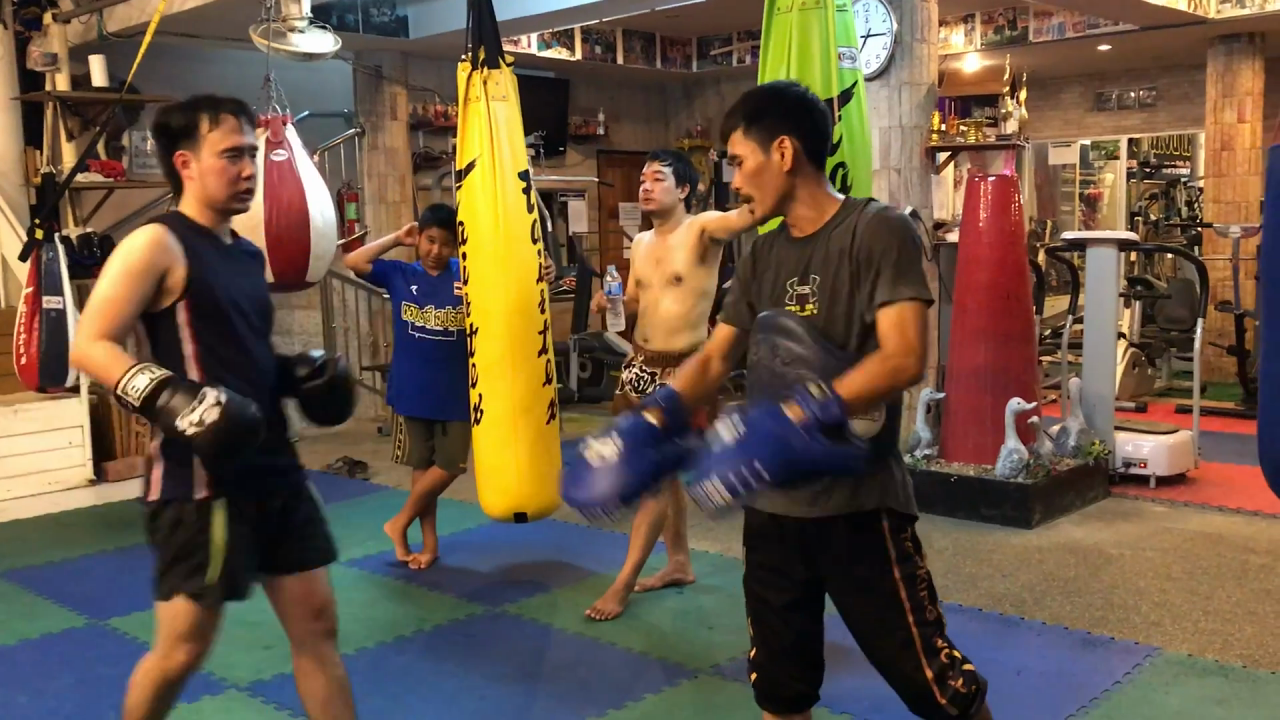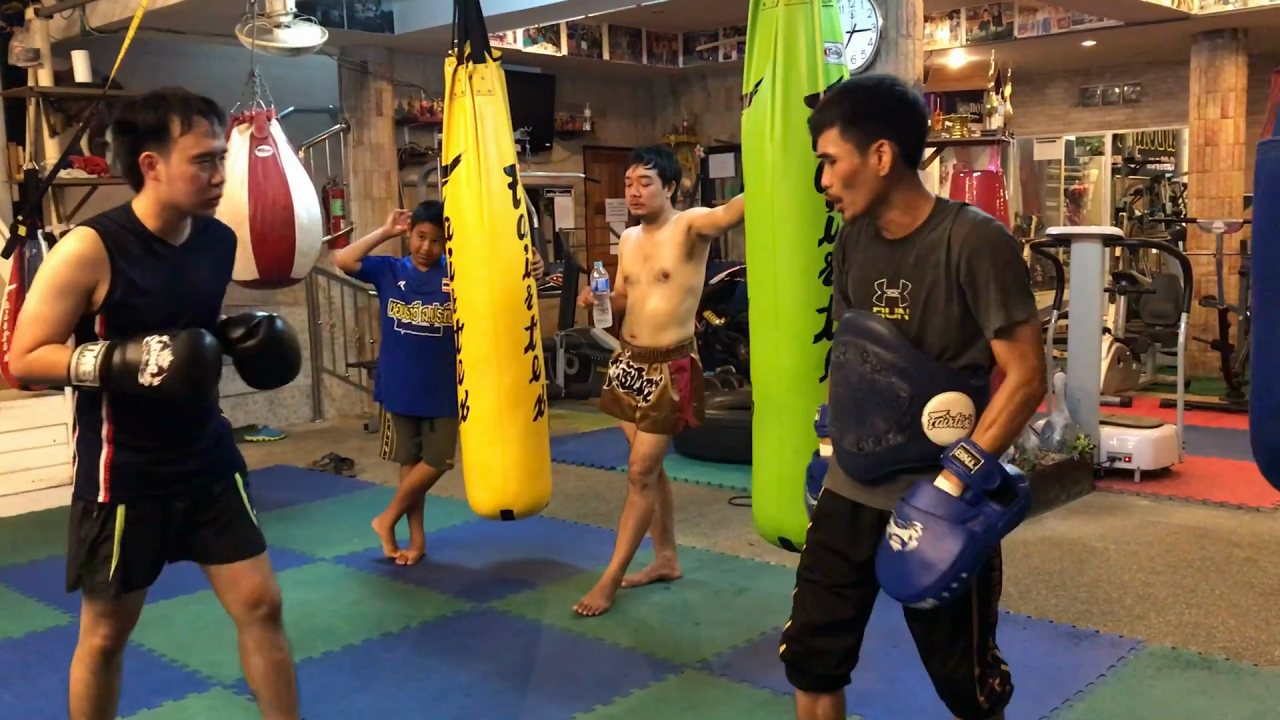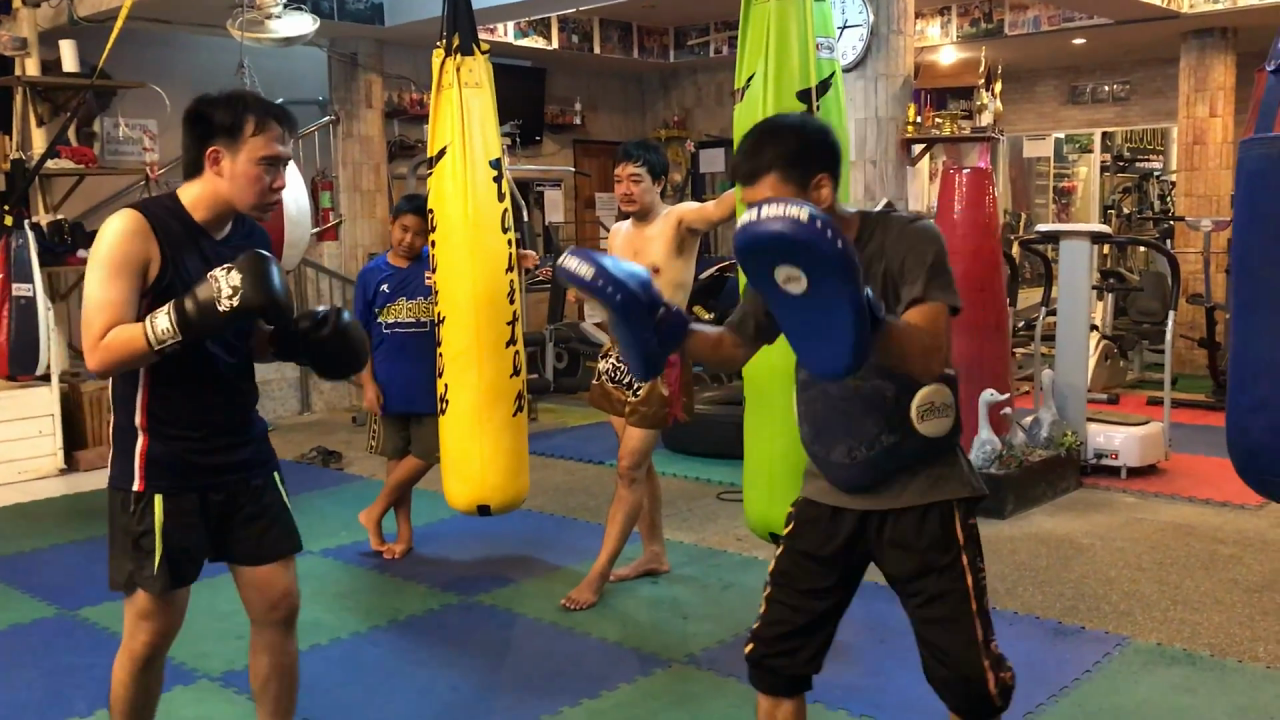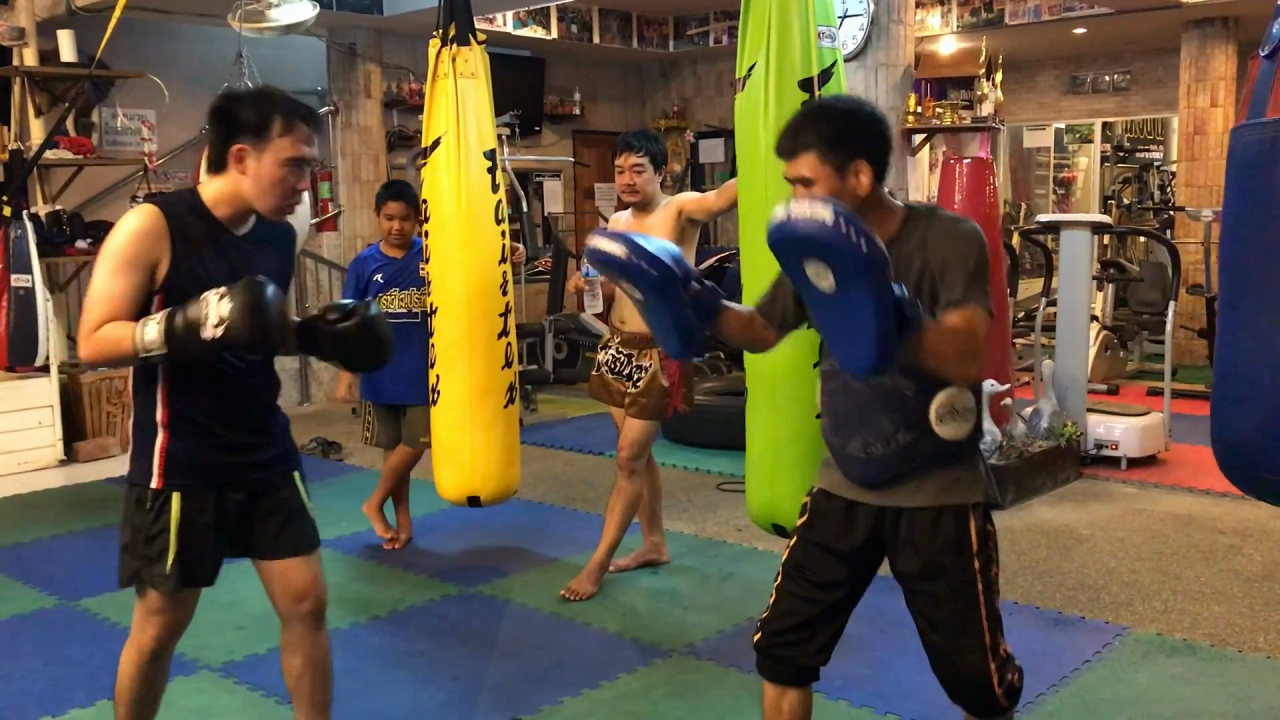
dt=0.5s
person 1, frame 1
left shoulder: (250, 256)
right shoulder: (156, 245)
right elbow: (90, 345)
left wrist: (300, 374)
right wrist: (171, 398)
left hip: (268, 463)
right hip: (201, 474)
left knee: (317, 624)
right knee: (181, 649)
person 1, frame 2
left shoulder: (218, 240)
right shoulder: (89, 250)
right elbow: (24, 357)
left wrist: (237, 339)
right wrist: (122, 362)
left hip: (209, 461)
right hip: (124, 476)
left knee: (260, 605)
right knee: (106, 632)
person 1, frame 3
left shoulder: (252, 238)
right shoulder: (133, 230)
right elbow: (100, 354)
left wrist: (296, 338)
right wrist: (193, 309)
left hip: (244, 456)
right hip: (160, 466)
left knee: (278, 608)
right knee: (151, 628)
person 1, frame 4
left shoulder: (278, 237)
right shoulder: (150, 227)
right elbow: (92, 344)
left wrist: (318, 334)
right wrist: (185, 324)
left hip: (264, 455)
right hip: (180, 464)
left knee: (305, 602)
right knee: (158, 626)
person 2, frame 1
left shoulder: (882, 232)
right shoulder: (763, 253)
left elbow: (904, 356)
right elbow: (716, 356)
left wrist: (803, 418)
right wrist: (645, 424)
left hip: (860, 501)
right hip: (774, 503)
person 2, frame 2
left shoulder: (974, 240)
right shoulder: (852, 240)
left elbow: (1025, 376)
left wrist: (957, 481)
left hip: (942, 498)
right hip: (852, 491)
right knee: (810, 655)
person 2, frame 3
left shoulder: (908, 240)
left elbow: (927, 356)
right elbow: (733, 344)
left hip: (922, 491)
right hip: (829, 494)
right knee: (774, 657)
person 2, frame 4
left shoulder: (954, 239)
left elbow: (970, 360)
right elbow: (762, 329)
left hip: (943, 492)
right hip: (846, 488)
right knee: (783, 647)
person 3, frame 1
left shoulder: (703, 229)
right shoulder: (641, 242)
left elbow: (745, 216)
right wrist: (610, 303)
left hip: (681, 371)
right hip: (641, 366)
left ankle: (624, 582)
right ankle: (679, 563)
person 3, frame 2
left shoulder: (690, 225)
right shoulder: (627, 238)
left elbow: (731, 212)
right wrist: (597, 298)
left hip: (670, 368)
right hip: (628, 362)
left knee: (640, 472)
right knee: (649, 466)
left ankle: (611, 578)
right ankle: (666, 559)
person 3, frame 3
left shoulder: (681, 219)
right shoulder: (617, 232)
left elbow: (722, 207)
right hip: (620, 356)
left knee: (629, 467)
right knee: (638, 460)
left ankle: (599, 572)
right ankle: (654, 552)
person 3, frame 4
left shoulder: (681, 210)
right shoulder: (616, 222)
left elbow: (723, 197)
right wrist: (587, 283)
left hip: (659, 353)
right hip: (617, 348)
left knee: (629, 458)
right knee: (638, 451)
left ankle: (598, 563)
right ankle: (654, 544)
person 4, frame 1
right shoulder: (399, 274)
right elbow: (353, 262)
left wrist: (540, 272)
right wrist: (396, 238)
left hip: (456, 393)
right hip: (411, 391)
left knee: (448, 466)
right knee: (422, 466)
left ankle: (400, 522)
right ankle: (429, 541)
person 4, frame 2
right shoulder: (393, 267)
right elbow: (342, 261)
left wrist: (527, 268)
right wrist: (385, 233)
left hip: (446, 390)
right hip: (403, 388)
left knee: (434, 462)
right knee: (407, 462)
left ankle: (387, 519)
right ankle: (416, 536)
person 4, frame 3
right shoulder: (371, 273)
right elbow: (359, 333)
left wrist: (517, 258)
right wrist: (368, 382)
left hip: (430, 383)
right hip: (389, 384)
left knee: (423, 454)
right knee: (397, 456)
left ankle: (375, 512)
right ankle: (404, 531)
person 4, frame 4
right shoulder: (363, 264)
left wrist: (508, 250)
right wrist: (345, 372)
left hip: (421, 372)
right hip: (379, 374)
left knee: (414, 444)
right knee: (392, 446)
left ankle: (376, 503)
right ankle: (402, 521)
